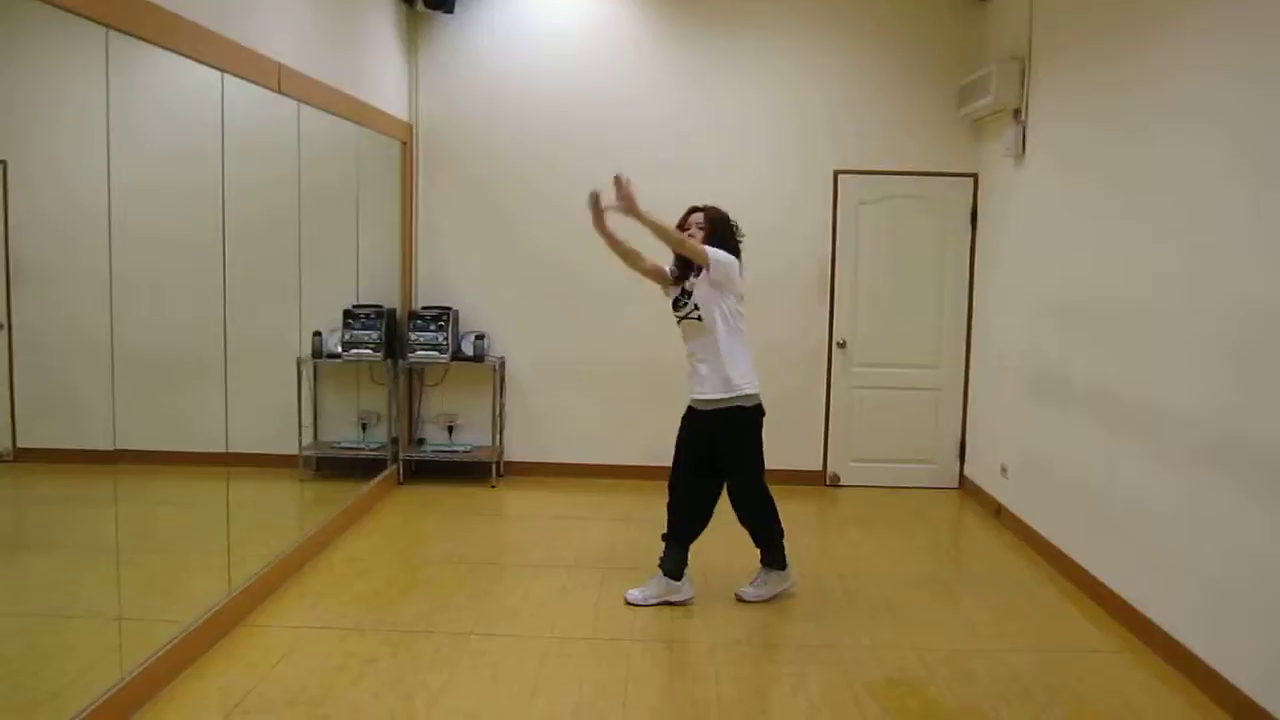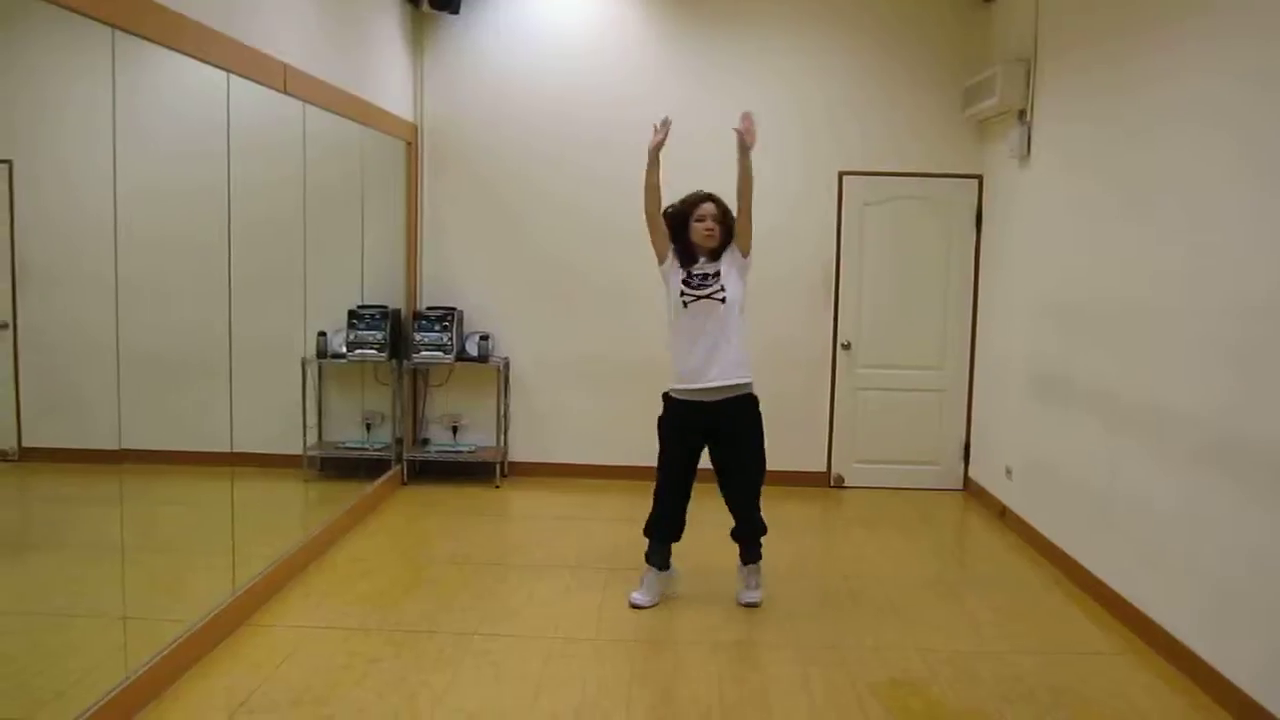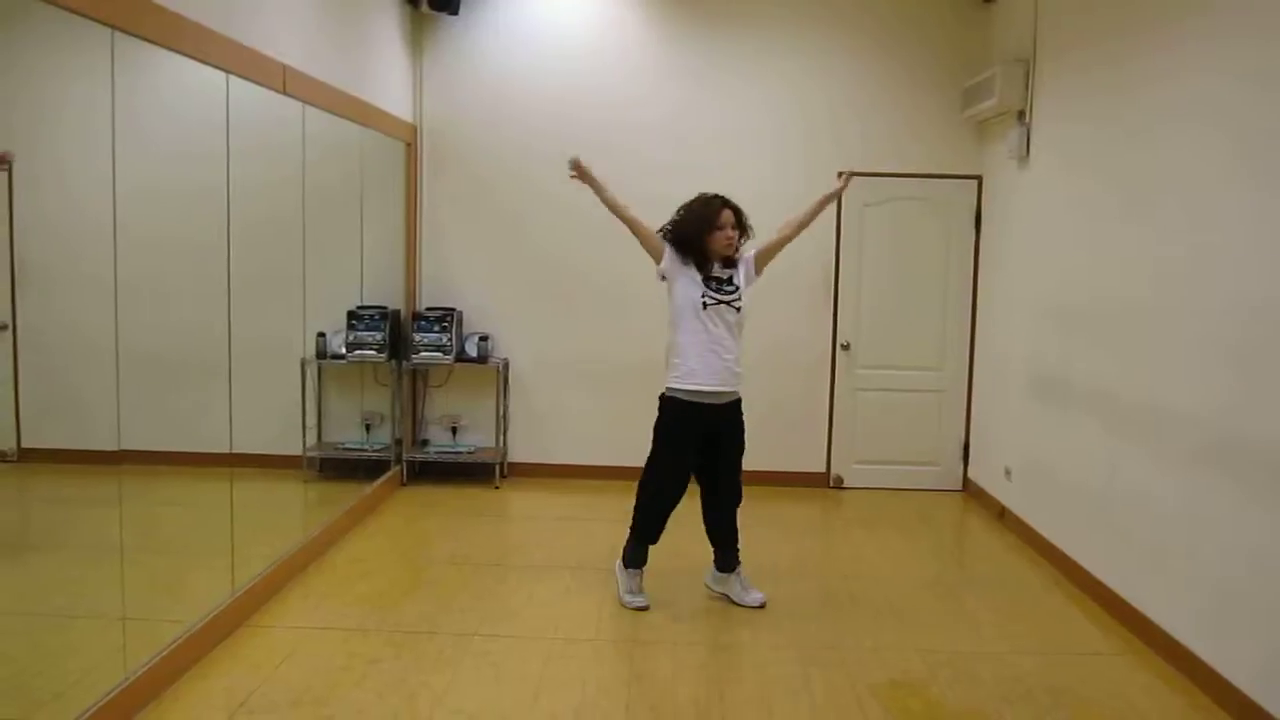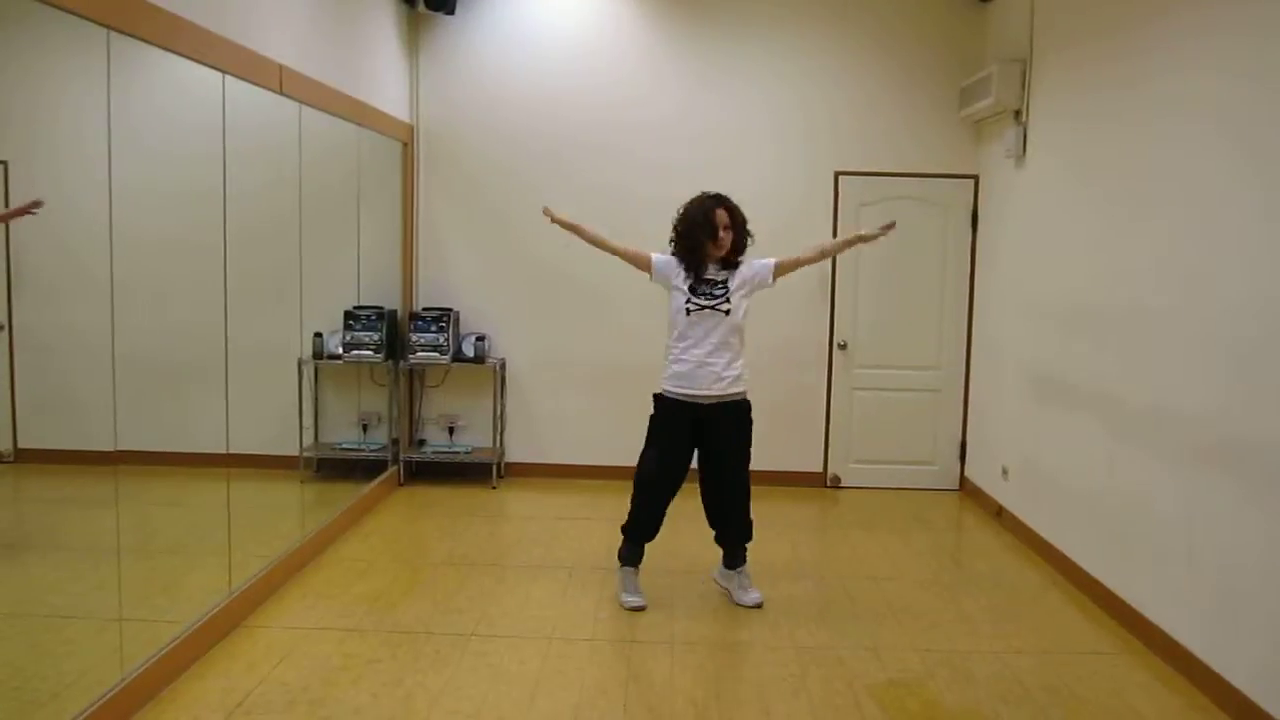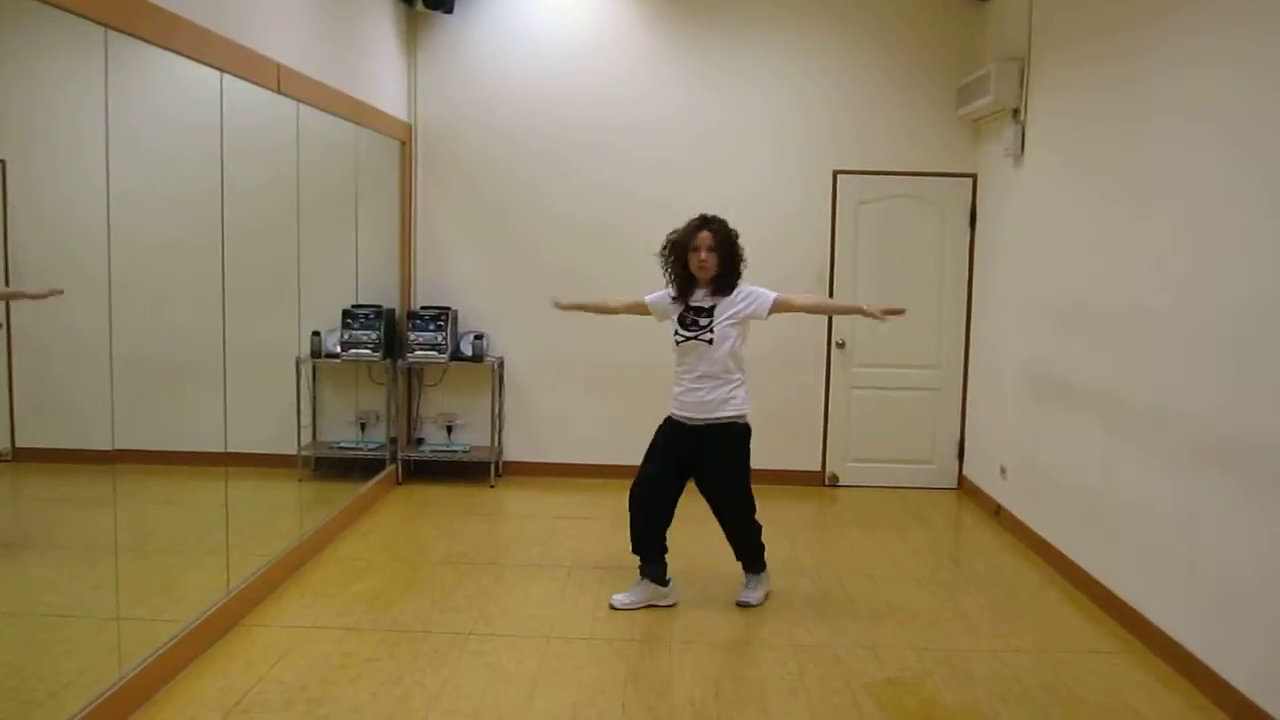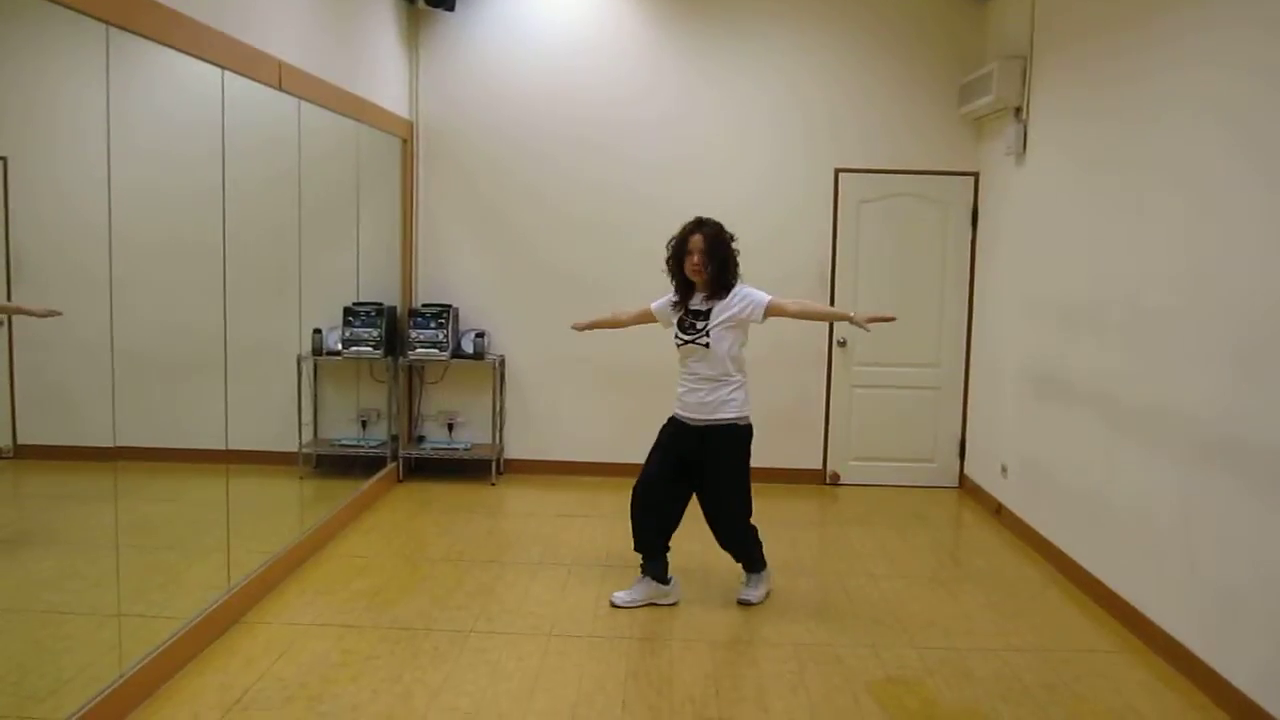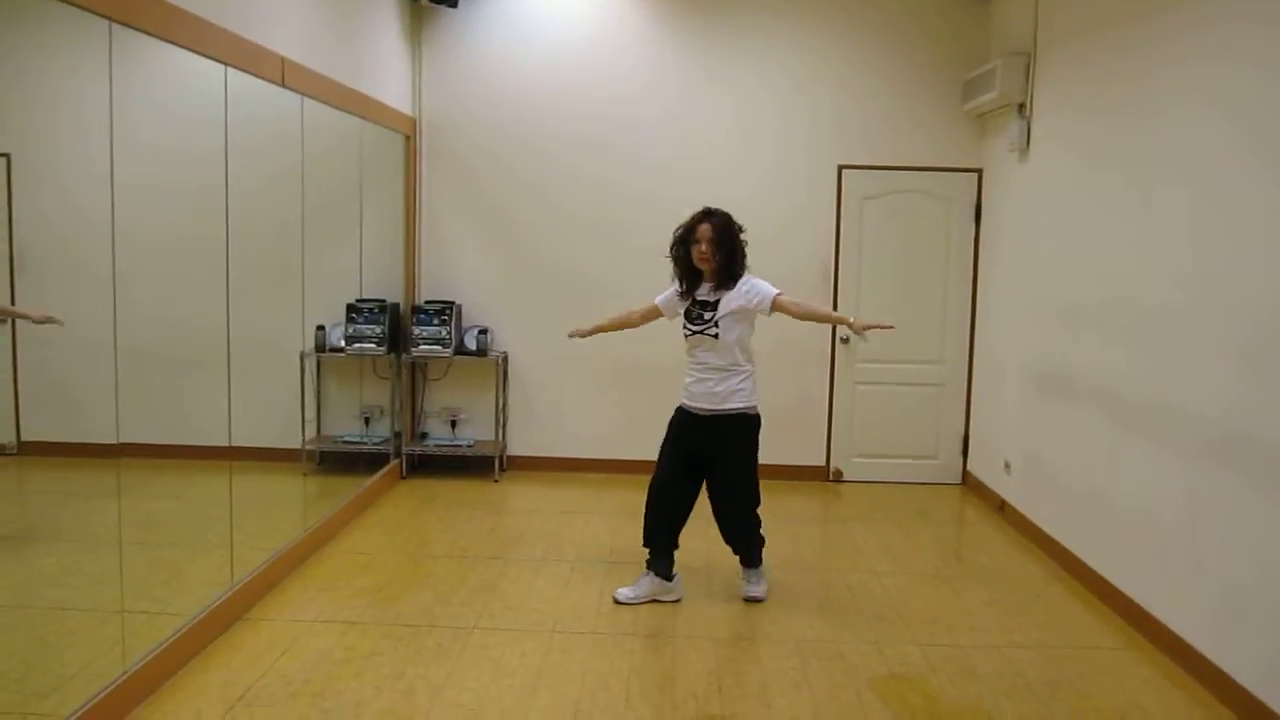
dt=0.2s
person 1, frame 1
left shoulder: (723, 267)
right shoulder: (678, 280)
left elbow: (687, 246)
right elbow: (644, 265)
left wrist: (637, 213)
right wrist: (604, 229)
left hip: (736, 405)
right hip: (701, 407)
left knee: (747, 493)
right knee: (685, 494)
left ankle: (775, 569)
right ankle: (673, 578)
person 1, frame 2
left shoulder: (734, 263)
right shoulder: (673, 265)
left elbow: (745, 208)
right elbow: (654, 213)
left wrist: (744, 153)
right wrist: (654, 156)
left hip: (734, 399)
right hip: (683, 400)
left knee: (743, 488)
right knee: (671, 489)
left ankle: (750, 567)
right ankle: (657, 571)
person 1, frame 3
left shoulder: (743, 270)
right shoulder: (677, 266)
left elbow: (785, 233)
right elbow: (634, 223)
left wrist: (830, 196)
right wrist: (594, 182)
left hip: (727, 405)
right hip: (682, 403)
left knee: (723, 495)
right knee: (660, 489)
left ankle: (726, 572)
right ankle: (631, 569)
person 1, frame 4
left shoulder: (747, 273)
right shoulder: (673, 269)
left elbow: (804, 258)
right elbow: (620, 249)
left wrist: (858, 239)
right wrist: (567, 225)
left hip: (728, 404)
right hip: (677, 401)
left knee: (730, 491)
right knee: (653, 485)
left ankle: (734, 569)
right ankle: (629, 568)
person 1, frame 5
left shoulder: (742, 297)
right shoulder: (674, 297)
left elbow: (799, 303)
right elbow: (624, 305)
left wrist: (861, 308)
right wrist: (577, 305)
left hip: (725, 425)
right hip: (680, 422)
left knee: (733, 509)
right knee: (646, 498)
left ankle: (756, 575)
right ankle: (654, 582)
person 1, frame 6
left shoulder: (738, 298)
right shoulder: (678, 301)
left elbow: (791, 307)
right elbow: (631, 316)
left wrist: (849, 316)
right wrist: (589, 324)
left hip: (726, 426)
right hip: (683, 422)
left knee: (727, 513)
right knee: (648, 496)
left ankle: (756, 573)
right ankle: (656, 580)
person 1, frame 7
left shoulder: (745, 289)
right shoulder: (683, 291)
left elbow: (792, 305)
right elbow: (639, 315)
left wrist: (847, 320)
right wrist: (593, 329)
left hip: (734, 416)
right hip: (690, 413)
left knee: (735, 501)
right knee: (664, 492)
left ankle: (753, 569)
right ankle: (660, 576)
